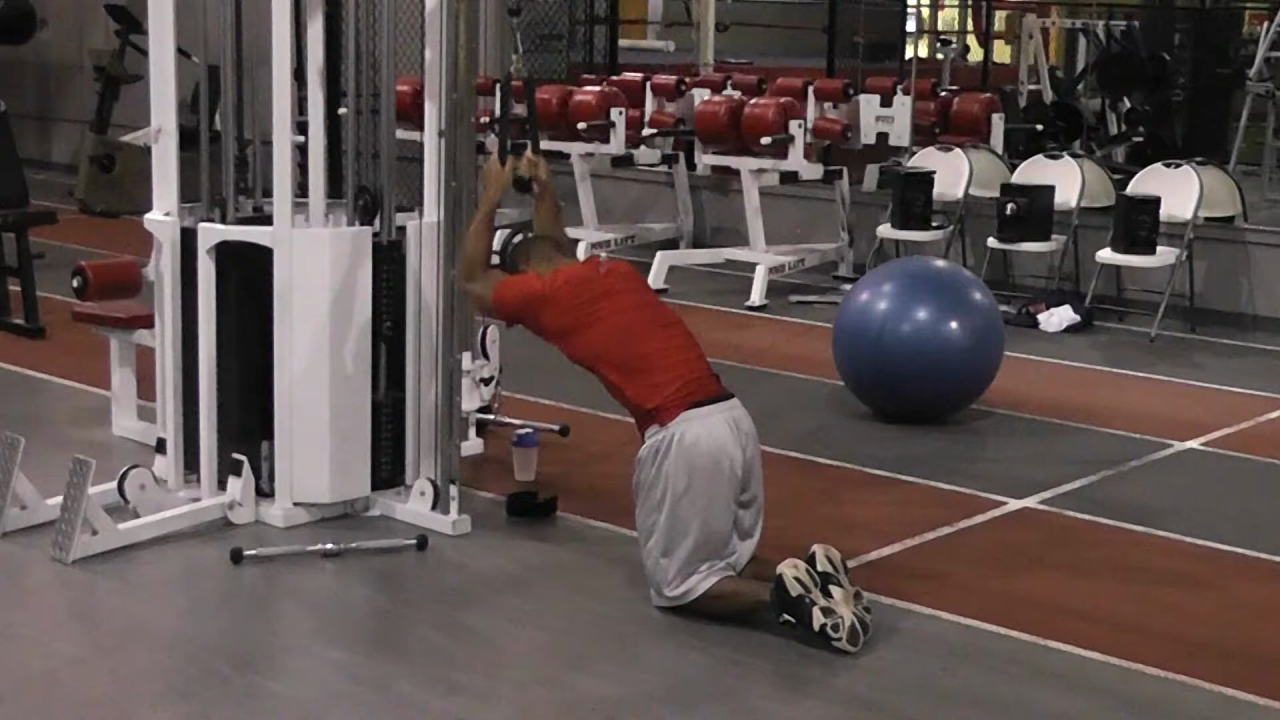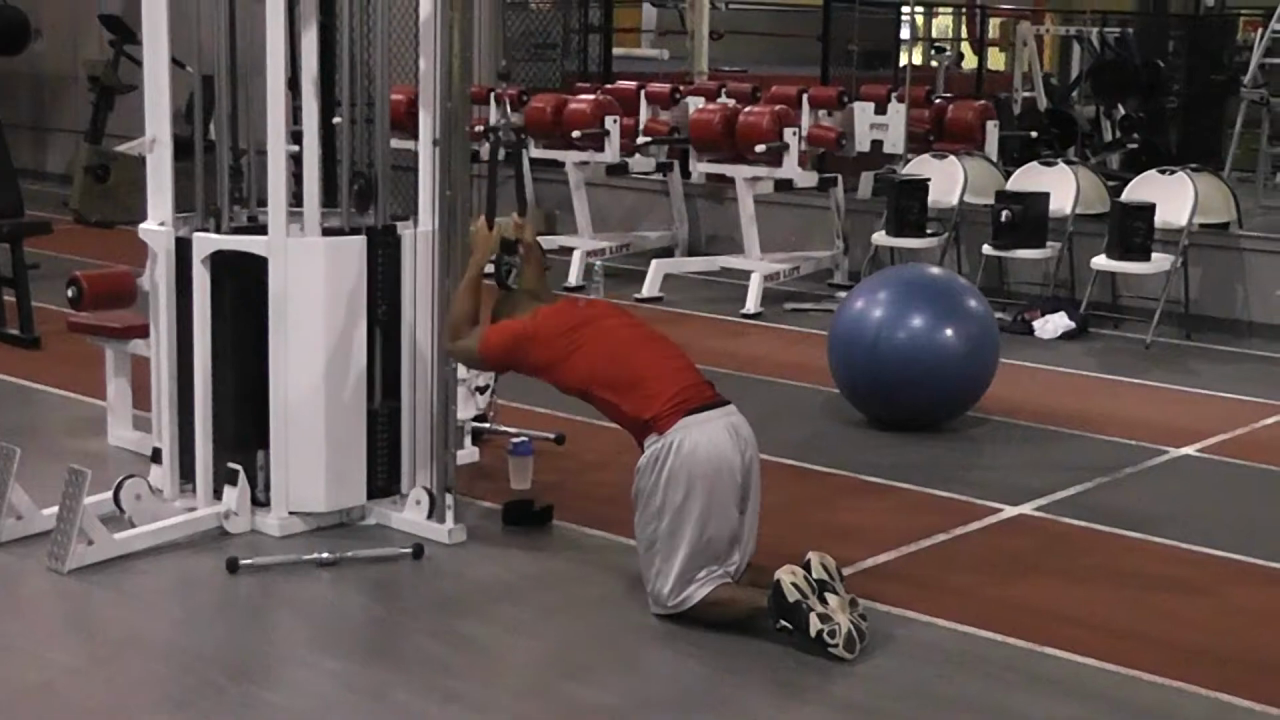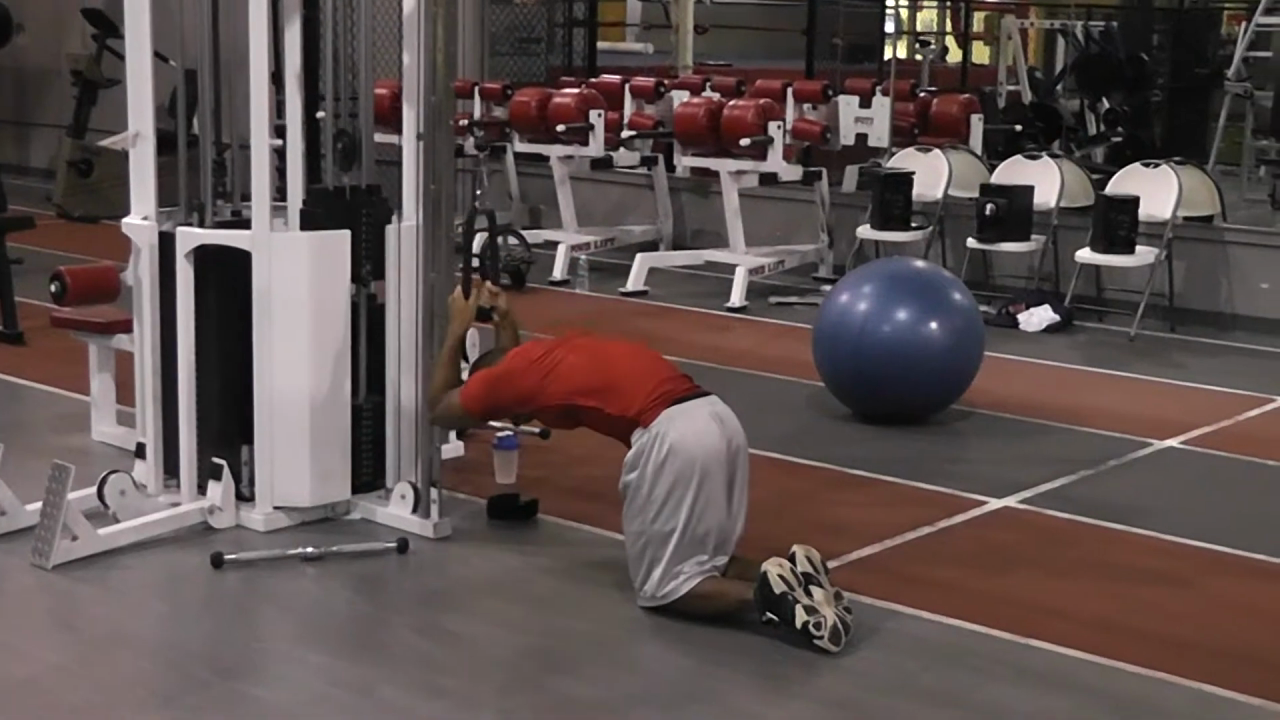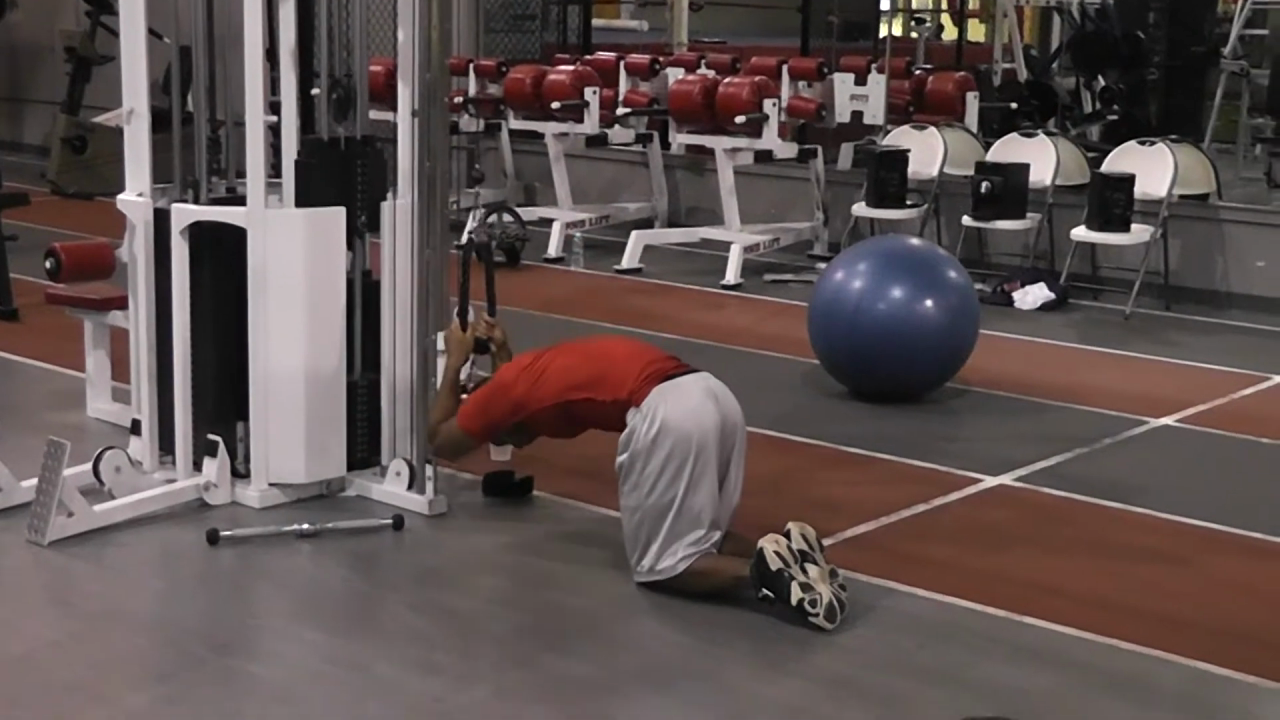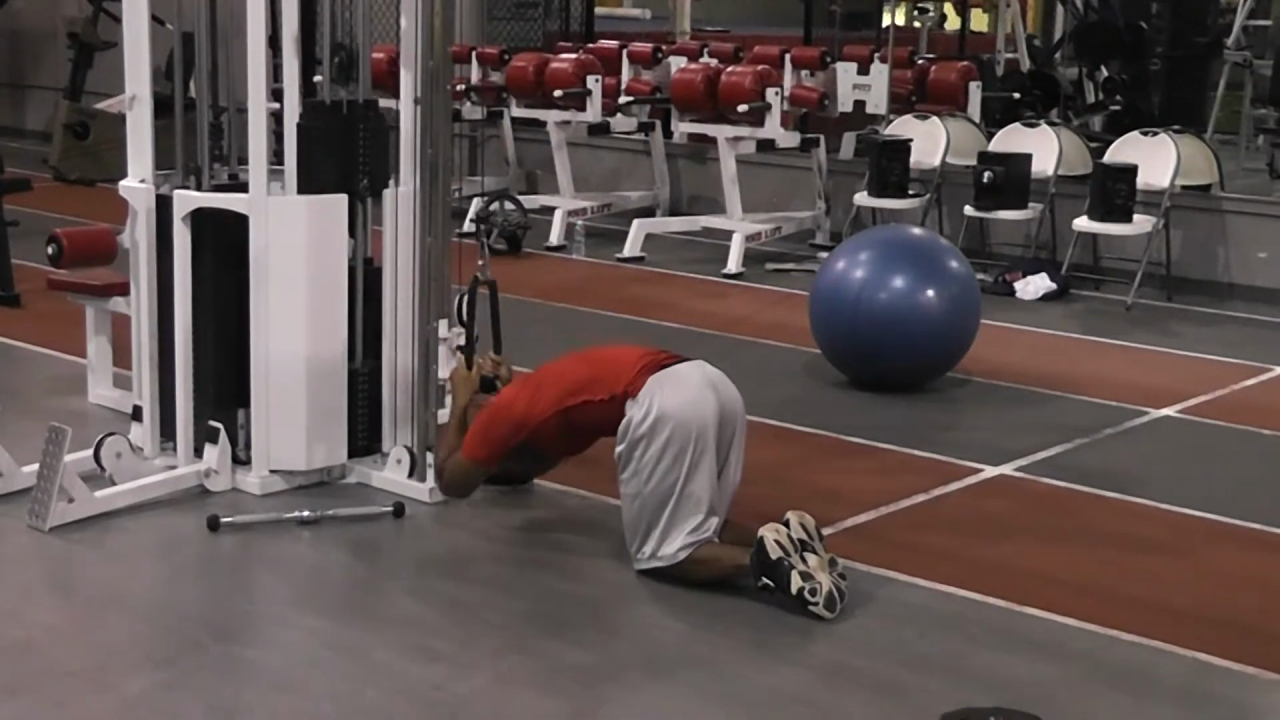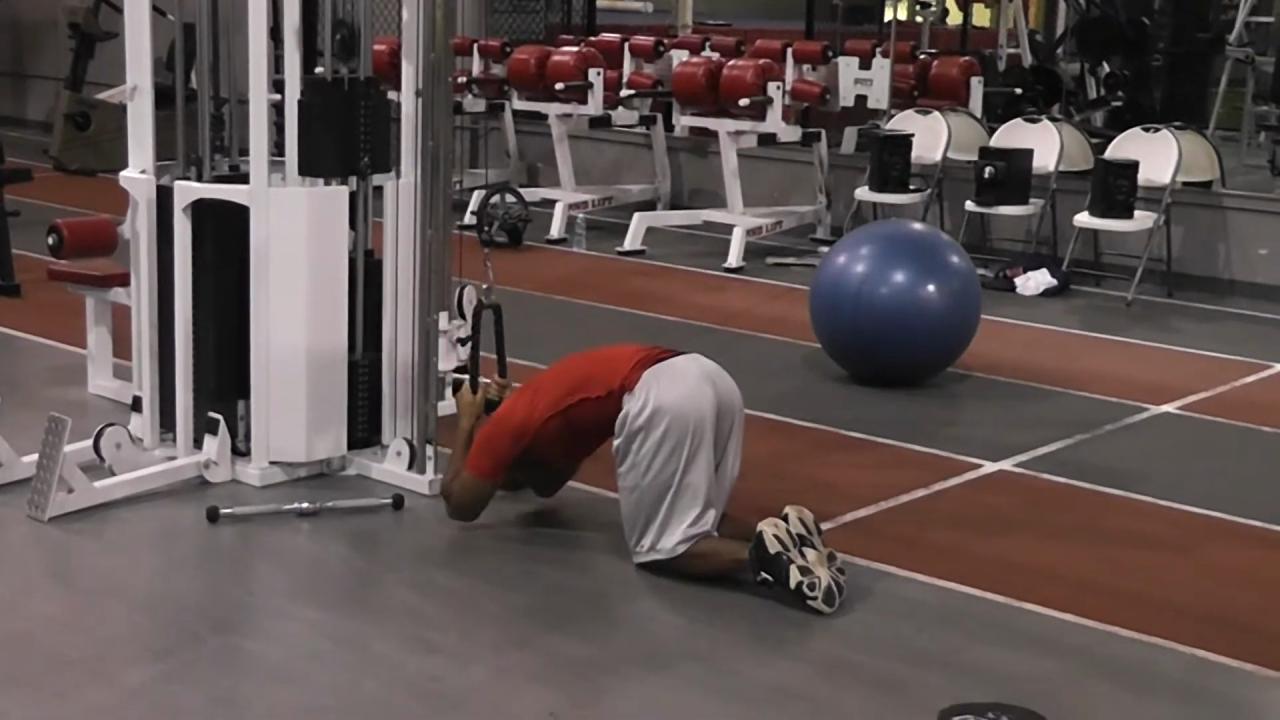
dt=0.4s
person 1, frame 1
left shoulder: (544, 294)
right shoulder: (616, 271)
left elbow: (473, 279)
left wrist: (490, 199)
right wrist: (544, 193)
left hip: (681, 438)
right hip: (733, 419)
left knee: (676, 588)
right knee: (726, 562)
left ankle: (781, 594)
right ankle: (807, 571)
person 1, frame 2
left shoulder: (529, 334)
right shoulder: (592, 310)
left elbow: (458, 342)
left wrist: (479, 259)
right wrist: (531, 256)
left hip: (684, 447)
right hip: (731, 426)
left knee: (675, 596)
right knee: (719, 571)
left ankle: (778, 599)
right ankle: (805, 578)
person 1, frame 3
left shoulder: (508, 375)
right shoulder: (552, 352)
left elbow: (440, 410)
left wrist: (457, 329)
right wrist: (505, 323)
left hip: (672, 436)
right hip: (718, 417)
left knee: (662, 589)
right knee: (704, 562)
left ankle: (764, 592)
right ankle: (790, 570)
person 1, frame 4
left shoulder: (502, 391)
right shoulder: (540, 367)
left elbow: (441, 443)
left wrist: (455, 363)
right wrist: (501, 351)
left hip: (667, 415)
right hip: (713, 394)
left knee: (659, 566)
right knee: (699, 540)
left ankle: (761, 569)
right ankle: (783, 547)
person 1, frame 5
left shoulder: (502, 415)
right shoulder: (538, 392)
left elbow: (450, 481)
right elbow: (538, 441)
left wrist: (461, 401)
left hip: (663, 405)
right hip: (711, 383)
left knee: (659, 555)
right knee: (696, 528)
left ankle: (761, 559)
right ankle: (783, 536)
person 1, frame 6
left shoulder: (505, 426)
right shoulder: (542, 404)
left elbow: (458, 504)
right elbow: (549, 483)
left wrist: (466, 423)
left hip: (661, 399)
right hip: (709, 377)
left knee: (659, 549)
right knee: (695, 521)
left ankle: (760, 554)
right ankle: (781, 530)
